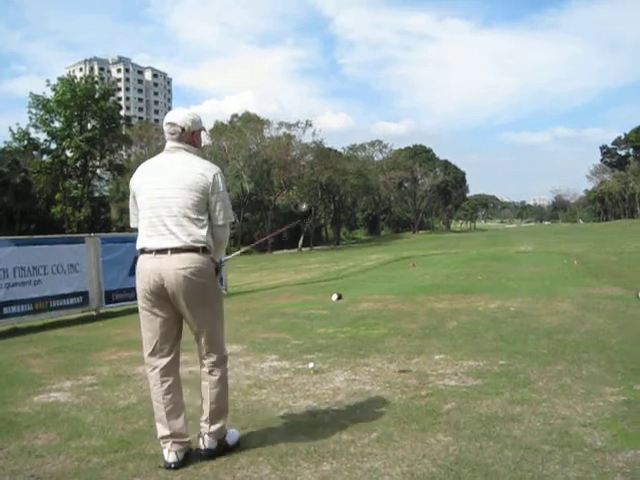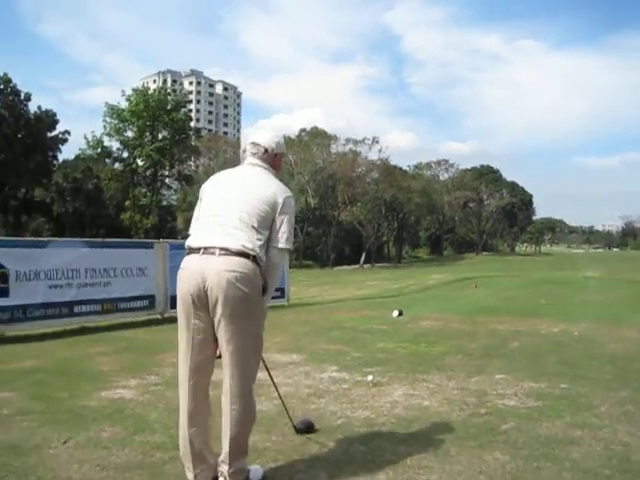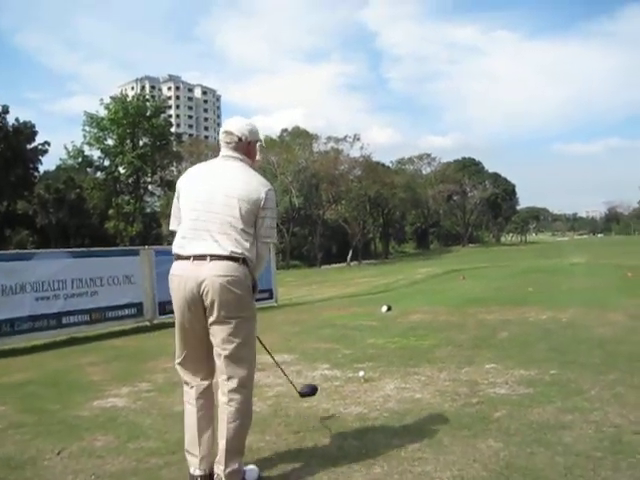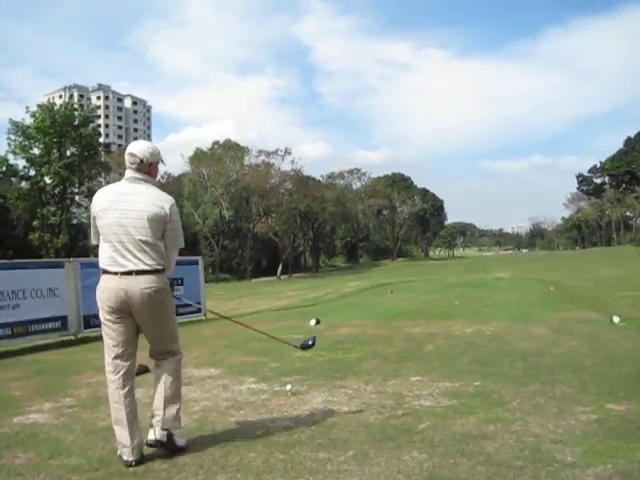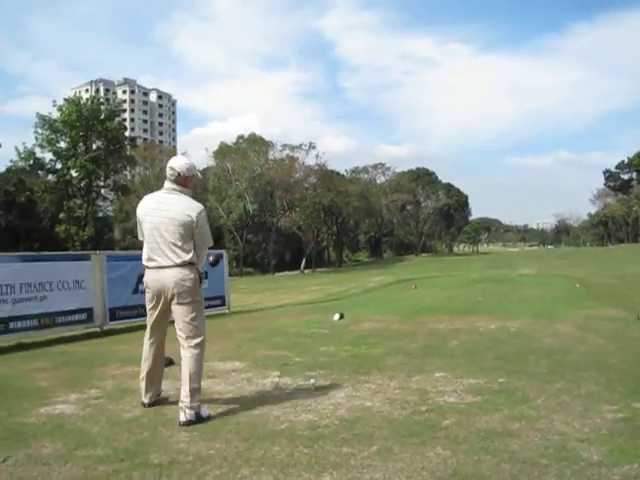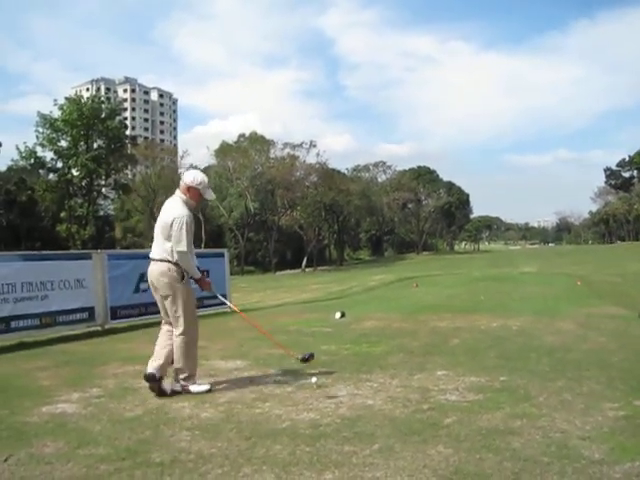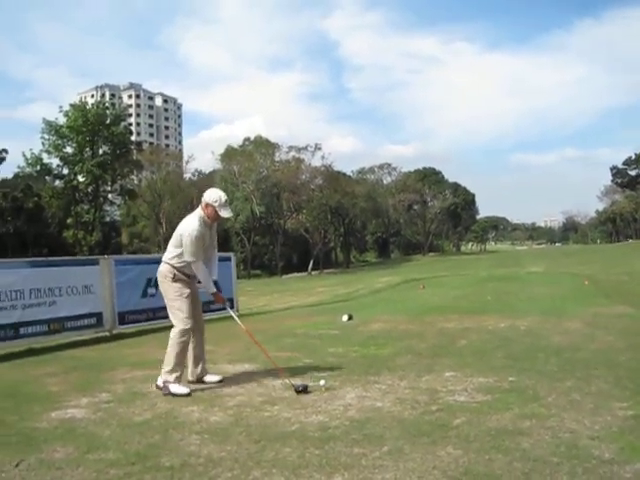
dt=0.7s
person 1, frame 1
left shoulder: (142, 173)
right shoulder: (208, 171)
left elbow: (137, 225)
right elbow: (221, 232)
right wrist: (211, 257)
left hip: (148, 266)
right hip: (191, 265)
left knee: (159, 360)
right knee: (212, 354)
left ankle: (173, 445)
right ankle: (213, 435)
person 1, frame 2
left shoulder: (214, 179)
right shoulder: (280, 193)
right elbow: (277, 255)
right wrist: (262, 297)
left hip: (191, 268)
right hip: (236, 272)
left knee: (193, 376)
right knee: (237, 378)
person 1, frame 3
left shoulder: (190, 175)
right shoulder: (260, 186)
left elbow: (176, 229)
right elbow: (263, 247)
right wrist: (248, 282)
left hip: (182, 272)
right hip: (228, 275)
left knee: (194, 375)
right knee: (234, 378)
person 1, frame 4
left shoulder: (101, 198)
right shoulder: (164, 202)
left elbow: (99, 241)
right elbow: (172, 251)
left hip: (111, 284)
right hip: (151, 284)
left knee: (118, 367)
right knee: (167, 356)
left ankle: (129, 448)
right ankle: (163, 430)
person 1, frame 5
left shoulder: (145, 203)
right shoulder: (194, 209)
left elbow: (144, 238)
right elbow: (202, 249)
right wrist: (195, 271)
left hip: (153, 275)
right hip: (183, 276)
left knee: (154, 336)
right knee: (191, 341)
left ankle: (150, 394)
right ankle: (189, 409)
person 1, frame 6
left shoulder: (173, 204)
right shoulder: (182, 214)
right elbow: (181, 254)
left wrist: (194, 272)
right wrist: (198, 277)
left hip: (159, 269)
right hip: (171, 272)
left knee: (171, 325)
right knee: (185, 327)
left ankle: (155, 370)
right ankle: (183, 381)
person 1, frame 7
left shoulder: (210, 223)
right shoulder: (192, 228)
left elbow: (212, 252)
right elbow: (196, 263)
left wrist: (215, 280)
right wrist: (213, 291)
left hip: (186, 276)
right hip: (172, 275)
left knee: (196, 325)
right knee: (183, 325)
left ankle: (197, 372)
right ankle: (167, 379)
